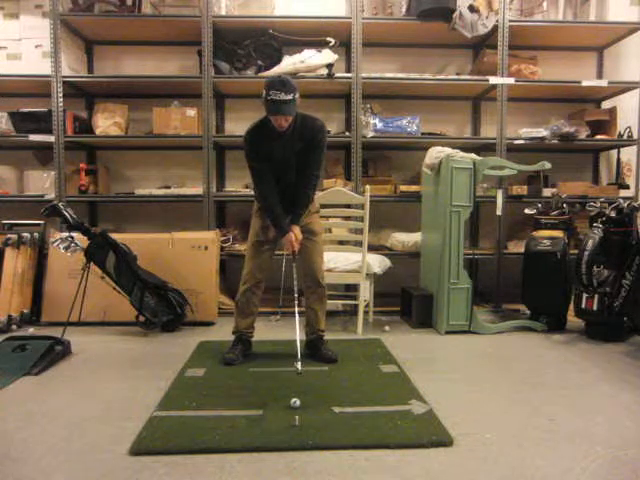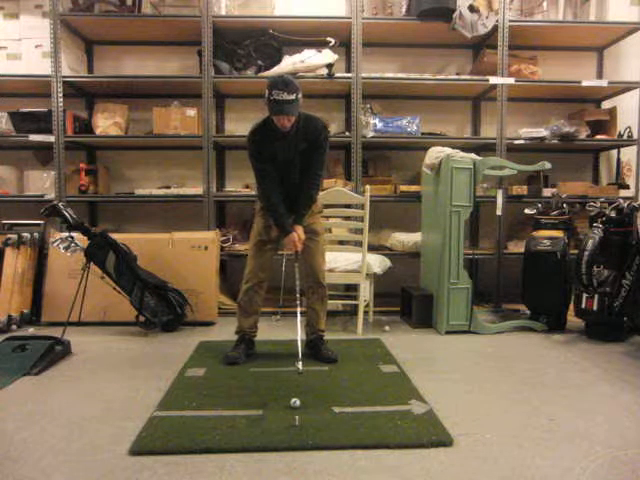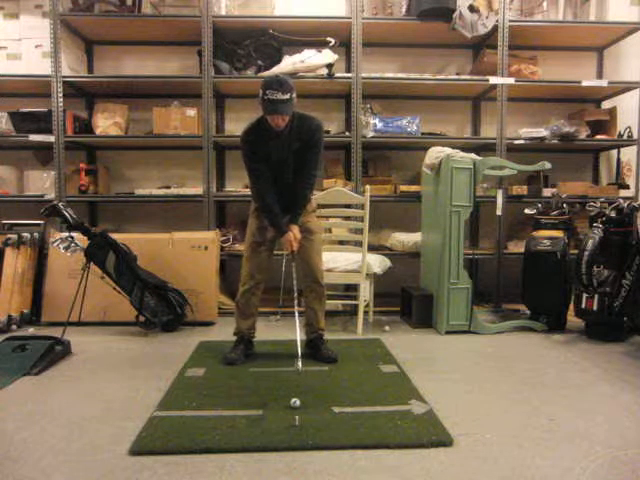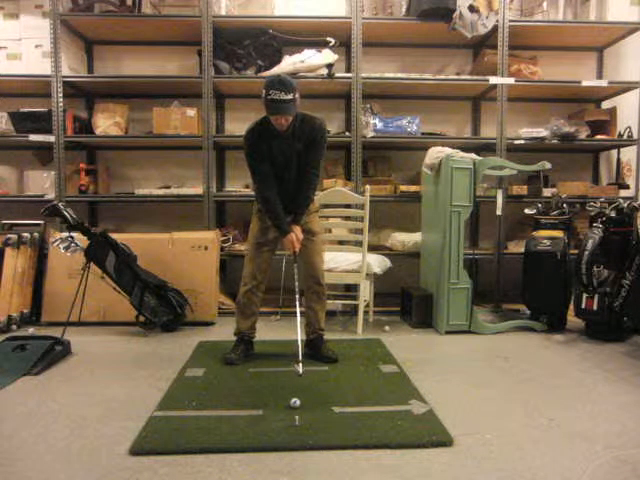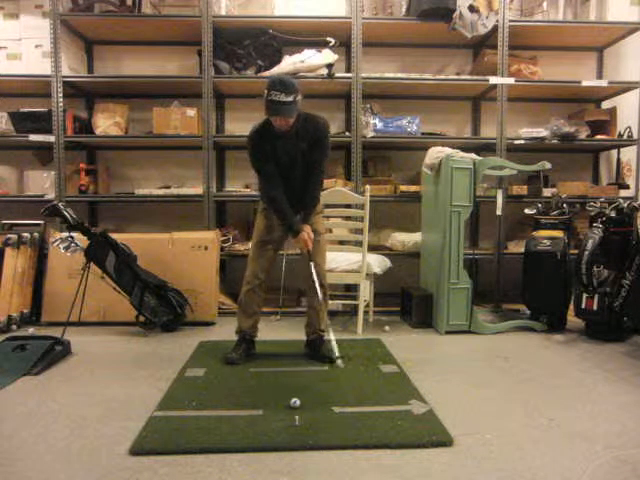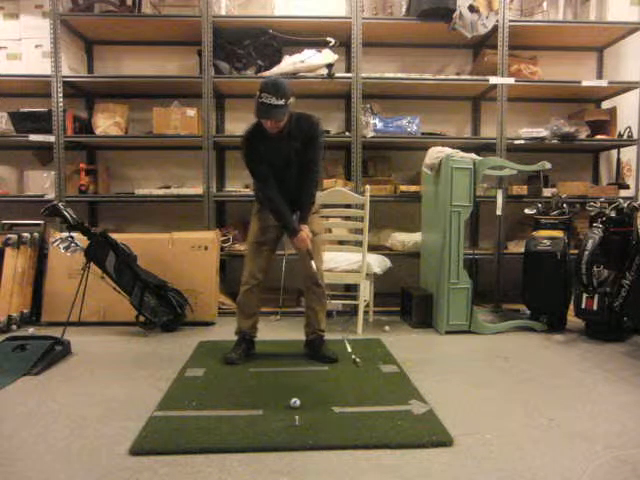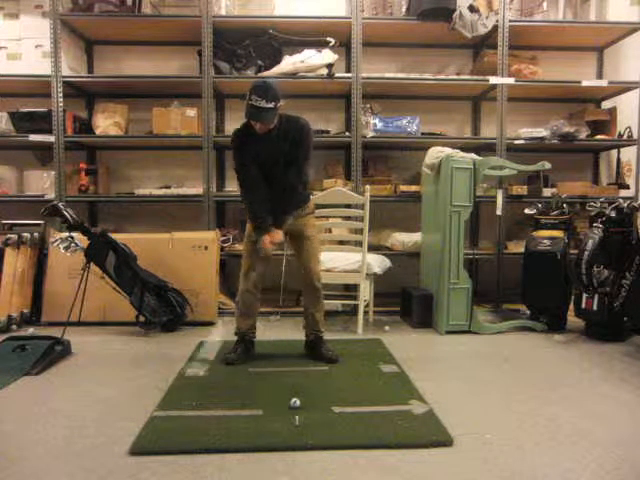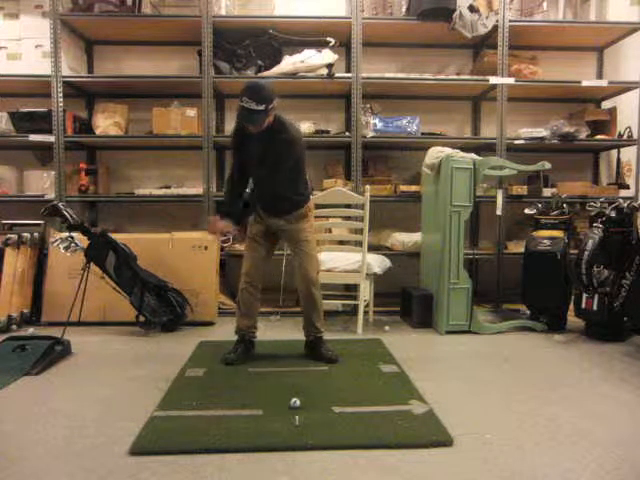
dt=0.2s
person 1, frame 1
left shoulder: (314, 129)
right shoulder: (254, 135)
left elbow: (310, 179)
right elbow: (264, 186)
left wrist: (296, 222)
right wrist: (282, 228)
left hip: (304, 208)
right hip: (267, 209)
left knee: (314, 275)
right knee: (252, 274)
left ankle: (315, 338)
right ankle: (242, 338)
person 1, frame 2
left shoulder: (317, 129)
right shoulder: (258, 135)
left elbow: (313, 179)
right elbow: (267, 186)
left wrist: (299, 222)
right wrist: (285, 228)
left hip: (307, 208)
right hip: (270, 209)
left knee: (316, 275)
right knee: (255, 273)
left ankle: (315, 338)
right ankle: (245, 337)
person 1, frame 3
left shoulder: (311, 128)
right shoulder: (252, 135)
left elbow: (307, 178)
right elbow: (261, 186)
left wrist: (294, 222)
right wrist: (280, 227)
left hip: (302, 208)
right hip: (265, 210)
left knee: (314, 274)
right knee: (251, 275)
left ankle: (315, 338)
right ankle: (244, 338)
person 1, frame 4
left shoulder: (314, 128)
right shoulder: (254, 136)
left elbow: (310, 178)
right elbow: (265, 186)
left wrist: (298, 222)
right wrist: (284, 229)
left hip: (304, 209)
right hip: (268, 210)
left knee: (314, 274)
right knee: (253, 275)
left ankle: (314, 338)
right ankle: (244, 339)
person 1, frame 5
left shoulder: (317, 127)
right shoulder: (258, 137)
left elbow: (315, 177)
right elbow: (272, 187)
left wrist: (306, 221)
right wrist: (294, 229)
left hip: (309, 209)
right hip: (273, 210)
left knee: (317, 275)
right knee: (255, 274)
left ankle: (316, 339)
right ankle: (245, 338)
person 1, frame 6
left shoulder: (310, 126)
right shoulder: (251, 139)
left elbow: (311, 176)
right elbow: (266, 188)
left wrist: (303, 222)
right wrist: (289, 228)
left hip: (304, 209)
right hip: (268, 212)
left knee: (313, 274)
right knee: (252, 276)
left ankle: (315, 339)
right ankle: (245, 338)
person 1, frame 7
left shoulder: (299, 130)
right shoulder: (241, 137)
left elbow: (294, 181)
right elbow: (249, 187)
left wrist: (280, 226)
right wrist: (262, 230)
left hip: (297, 211)
right hip: (261, 212)
left knee: (311, 276)
right knee: (249, 275)
left ankle: (314, 339)
right ankle: (245, 339)
person 1, frame 8
left shoulder: (288, 137)
right shoulder: (241, 132)
left elbow: (268, 186)
right elbow: (238, 177)
left wrist: (234, 219)
right wrist: (225, 213)
left hip: (295, 213)
right hip: (262, 213)
left knee: (308, 277)
right knee: (250, 275)
left ankle: (315, 340)
right ankle: (246, 339)
